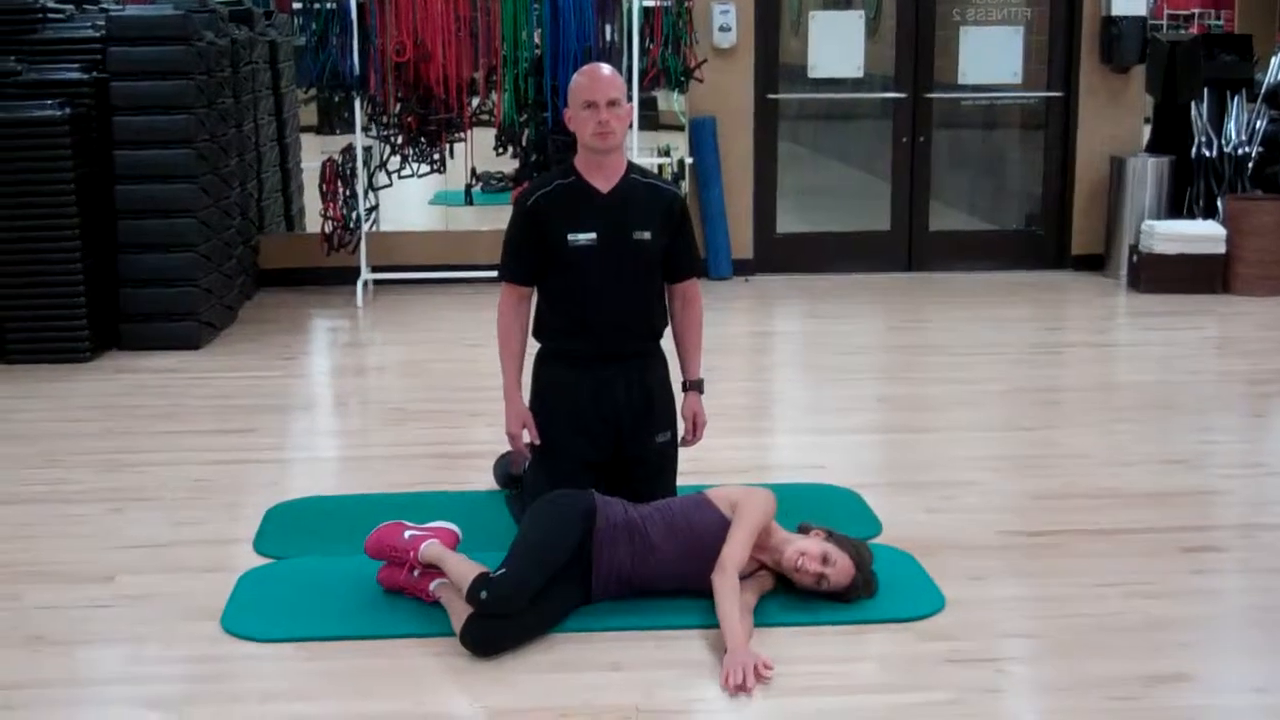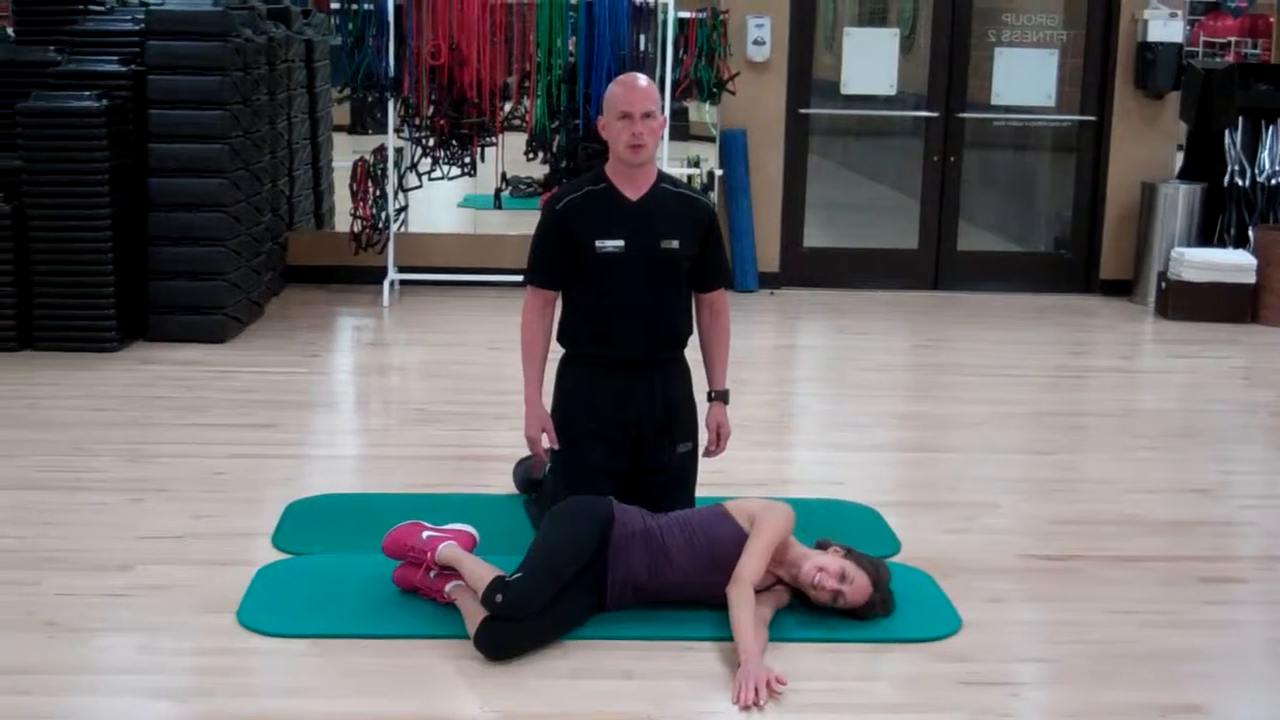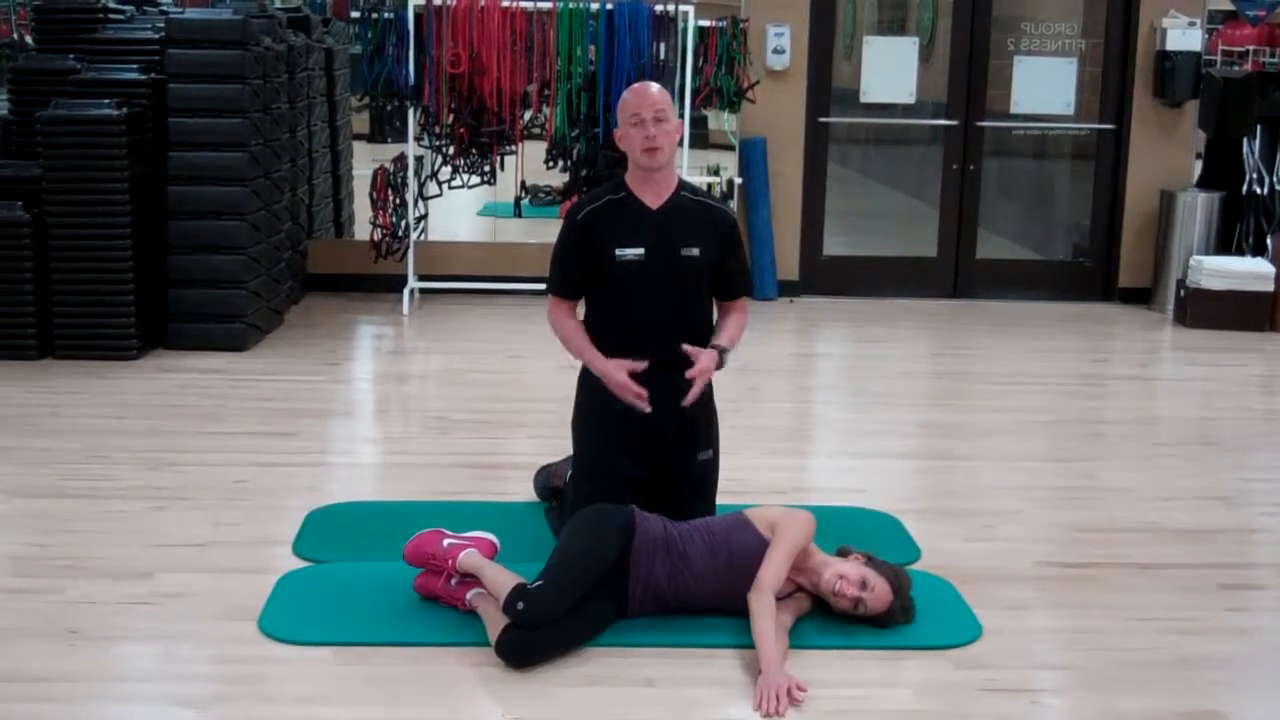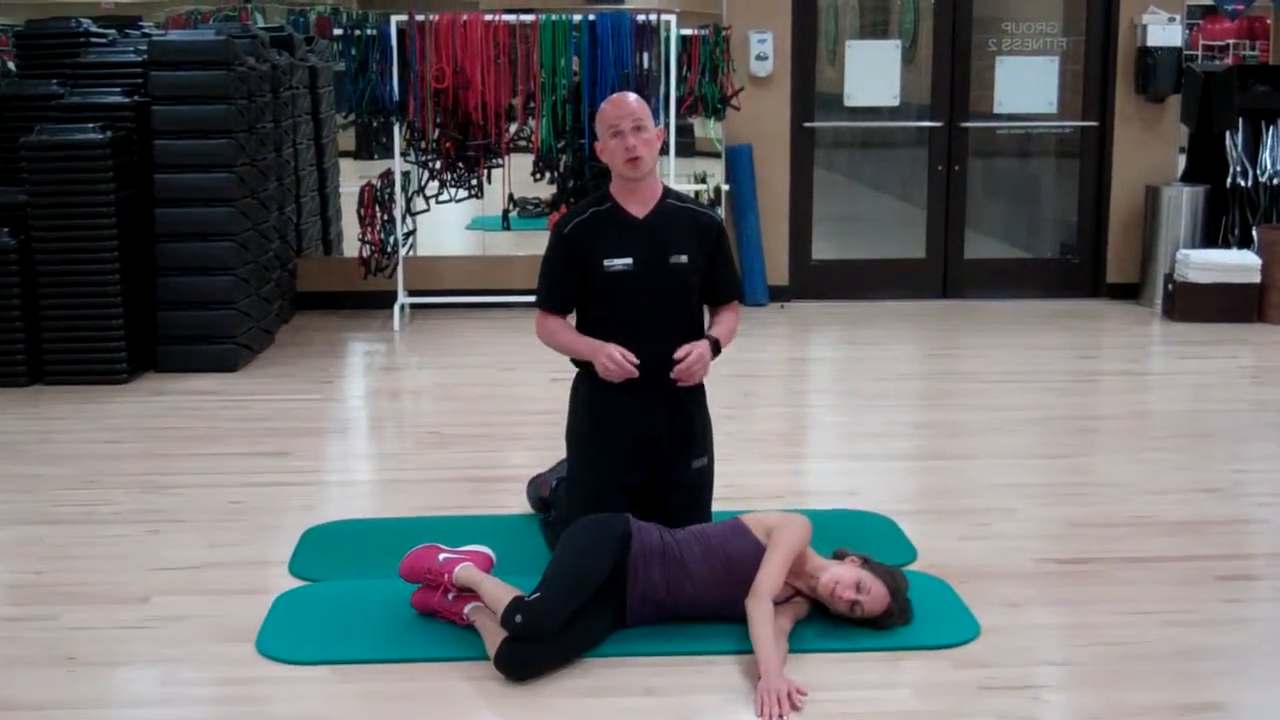
dt=1s
person 1, frame 1
left shoulder: (761, 581)
right shoulder: (761, 502)
left elbow: (738, 600)
right elbow: (723, 571)
left wrist: (739, 646)
right wrist: (738, 649)
left hip: (589, 585)
right hip: (579, 520)
left knee: (484, 638)
right knee: (500, 596)
left ankle: (432, 581)
right ankle: (425, 543)
person 1, frame 2
left shoulder: (778, 595)
right shoulder: (780, 517)
left elbow: (753, 613)
right elbow: (739, 585)
left wrist: (752, 662)
right wrist: (750, 661)
left hip: (606, 593)
right hip: (597, 527)
left knee: (498, 643)
right knee: (515, 601)
left ankle: (450, 584)
right ankle: (443, 547)
person 1, frame 3
left shoulder: (799, 603)
right shoulder: (800, 523)
left elbow: (773, 621)
right elbow: (760, 592)
left wrist: (772, 669)
right wrist: (771, 670)
left hip: (626, 600)
right hip: (619, 534)
left knee: (519, 649)
right knee: (535, 608)
left ankle: (469, 590)
right ankle: (464, 554)
person 1, frame 4
left shoulder: (797, 606)
right shoulder: (796, 528)
left elbow: (772, 625)
right elbow: (758, 598)
left wrist: (772, 674)
right wrist: (771, 674)
left hip: (625, 609)
right hip: (615, 544)
left knee: (518, 663)
right knee: (534, 621)
left ankle: (467, 605)
right ankle: (460, 568)
person 2, frame 1
left shoulder: (664, 200)
right shoulder: (538, 202)
left elbow: (684, 294)
right elbow: (515, 300)
left wrist: (693, 386)
right wrist: (513, 397)
left hip: (644, 378)
right hip: (565, 380)
right ankle: (520, 472)
person 2, frame 2
left shoulder: (694, 210)
right shoulder: (568, 208)
left elbow: (712, 305)
right elbow: (539, 304)
left wrist: (718, 396)
right wrist: (533, 400)
left hip: (666, 386)
right hip: (588, 385)
right ankle: (541, 478)
person 2, frame 3
left shoulder: (714, 217)
right shoulder: (589, 216)
left elbow: (735, 307)
right elbow: (560, 309)
left wrist: (716, 353)
right wrist: (600, 365)
left hip: (687, 395)
right hip: (609, 394)
right ankle: (563, 485)
person 2, frame 4
left shoulder: (701, 223)
right shoulder: (576, 228)
left elbow: (726, 309)
right elbow: (548, 321)
left wrist: (709, 344)
right wrist: (594, 349)
left hip: (681, 404)
right hip: (604, 403)
right ankle: (559, 490)
